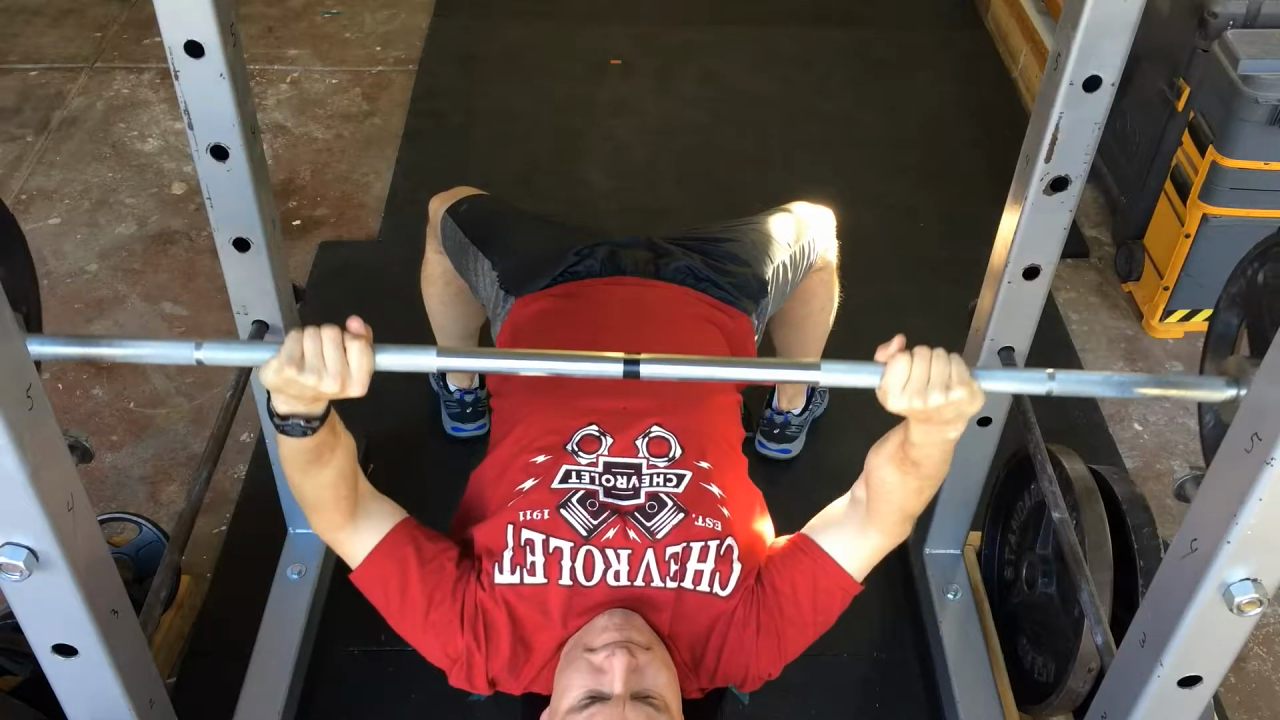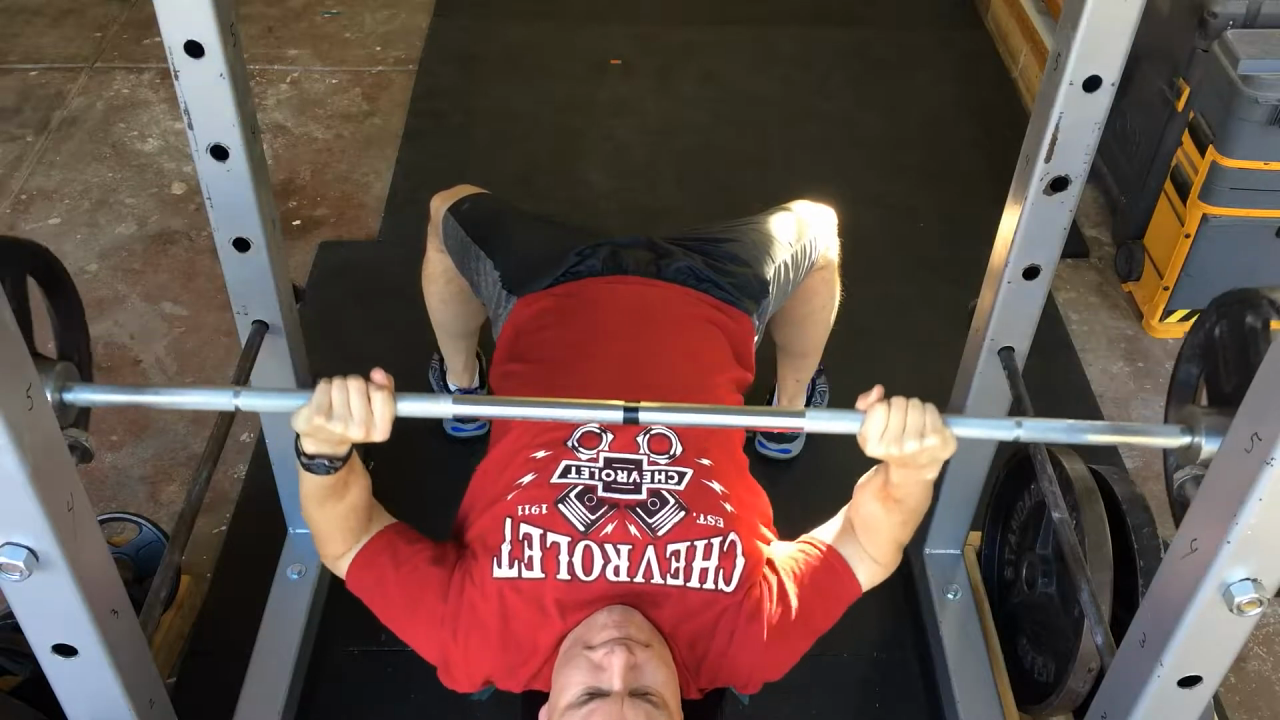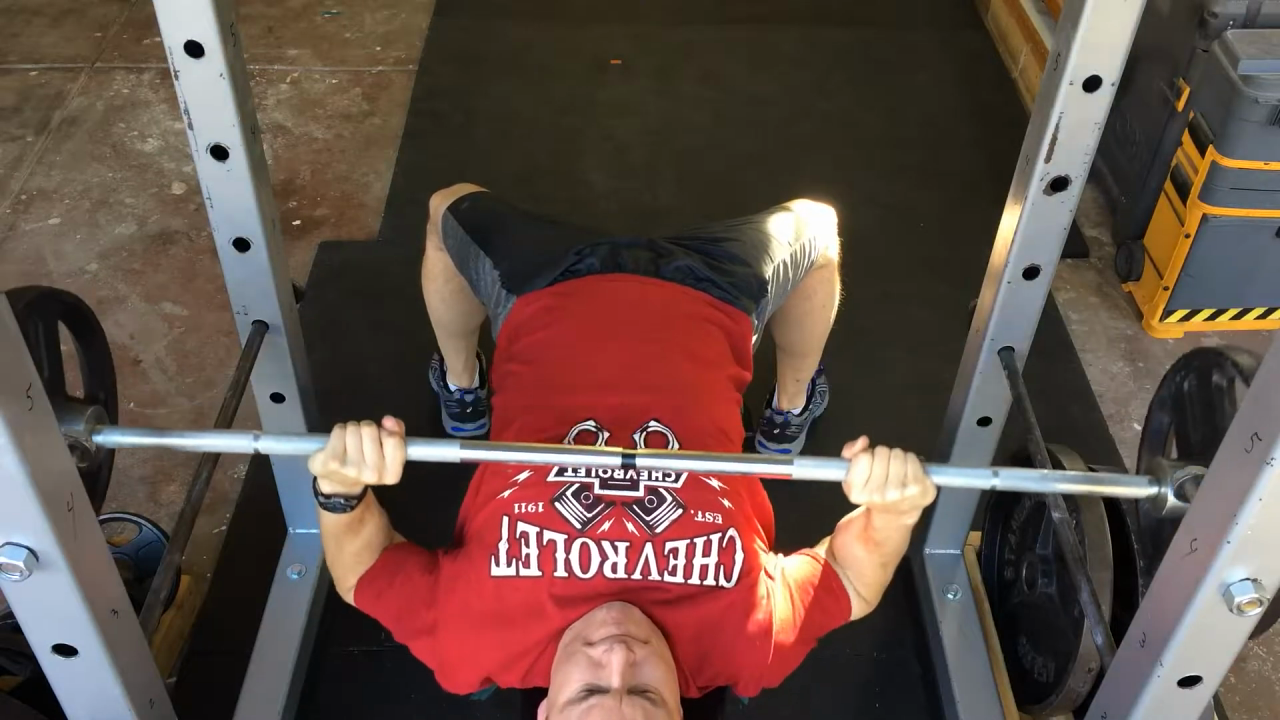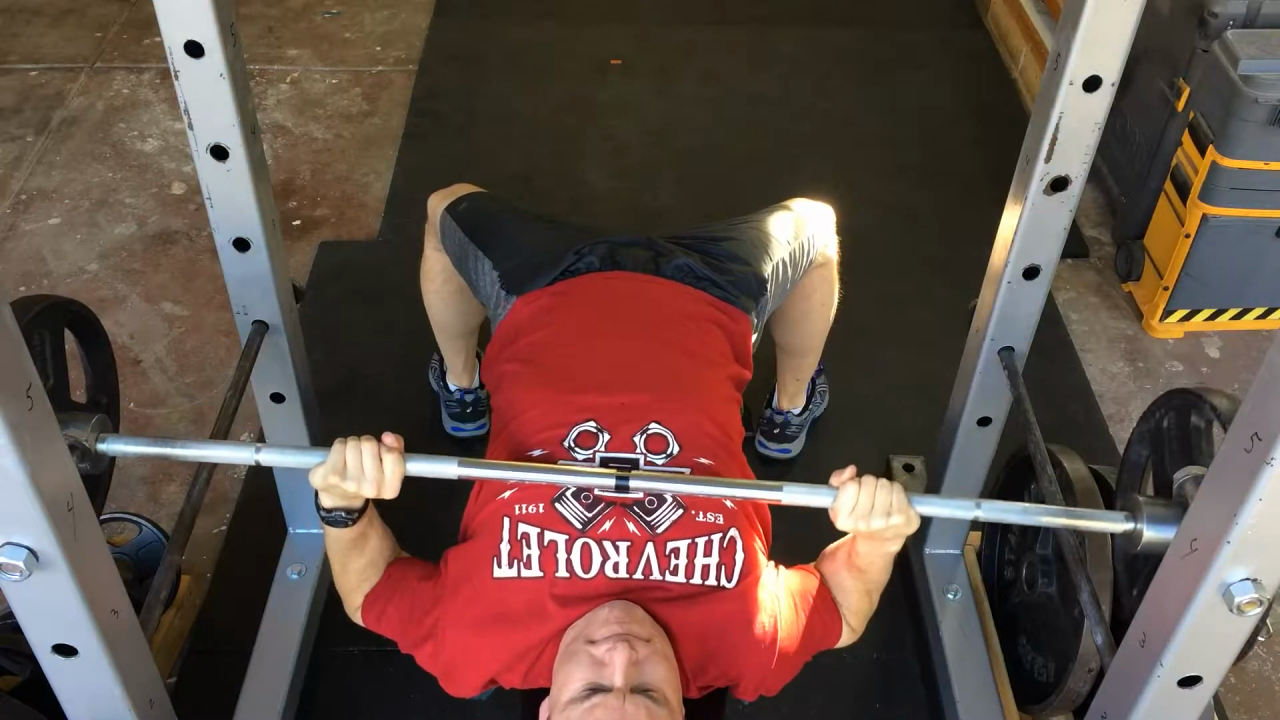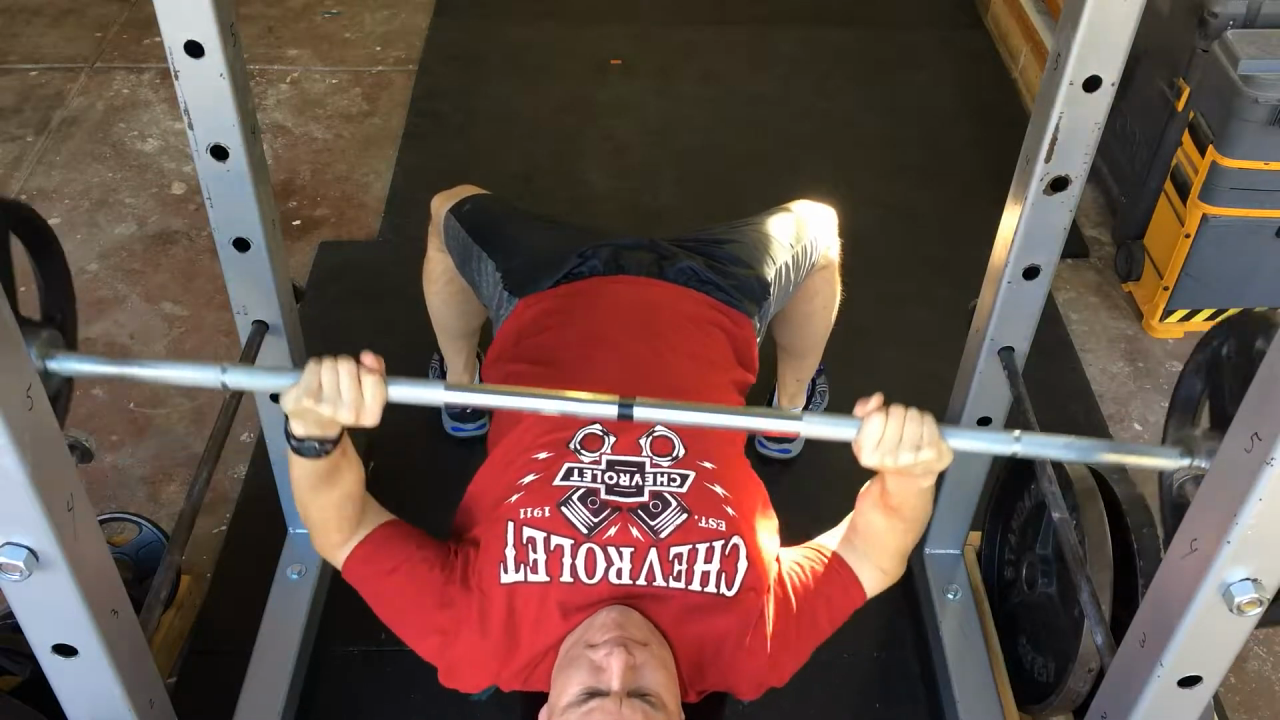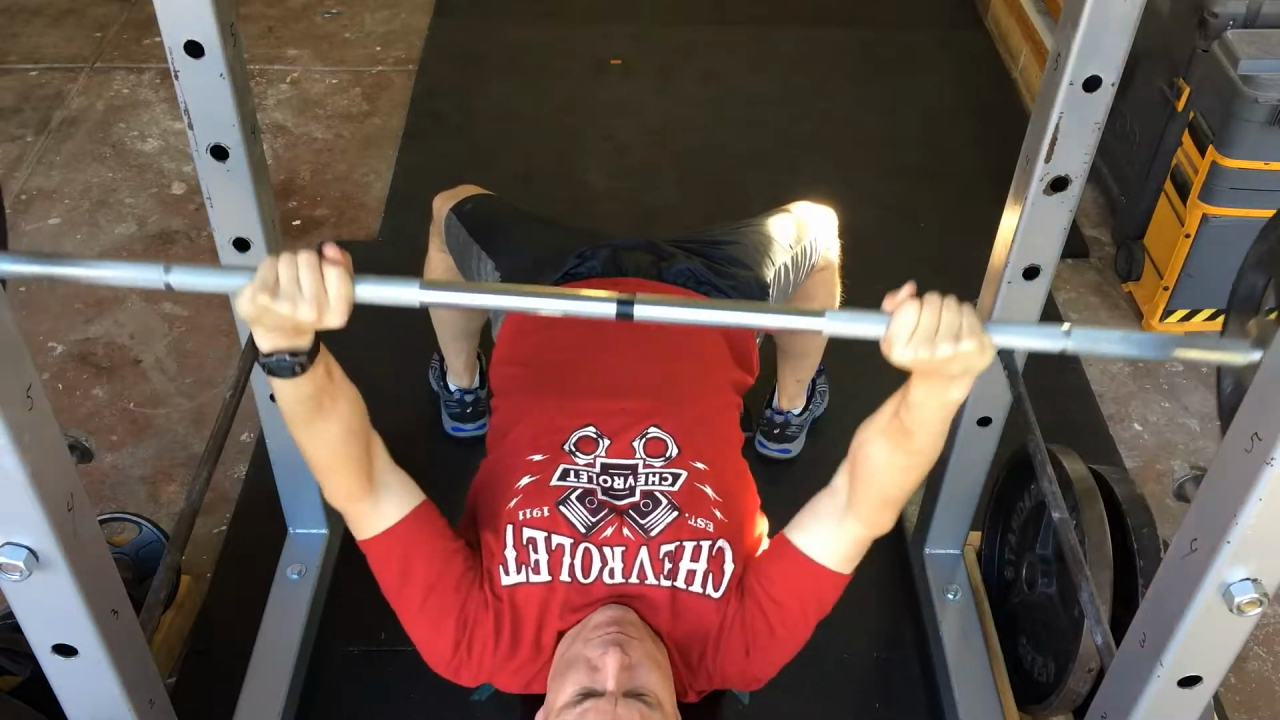
dt=0.4s
person 1, frame 1
left shoulder: (483, 642)
right shoulder: (741, 640)
left elbow: (345, 515)
right elbow: (877, 513)
left wrist: (300, 406)
right wrist: (936, 423)
left knee: (453, 211)
right knee: (811, 226)
person 1, frame 2
left shoulder: (477, 640)
right shoulder: (743, 640)
left elbow: (348, 543)
right elbow: (868, 548)
left wrist: (325, 451)
right wrist: (910, 465)
left knee: (454, 209)
right knee: (812, 226)
person 1, frame 3
left shoulder: (472, 638)
right shoulder: (743, 641)
left elbow: (362, 575)
right elbow: (855, 580)
left wrist: (341, 491)
right wrist: (891, 512)
left knee: (455, 208)
right knee: (811, 223)
person 1, frame 4
left shoulder: (474, 640)
right shoulder: (743, 645)
left elbow: (367, 595)
right elbow: (847, 606)
left wrist: (344, 504)
right wrist: (876, 537)
left knee: (451, 207)
right knee: (809, 222)
person 1, frame 5
left shoulder: (475, 642)
right shoulder: (745, 645)
left elbow: (343, 529)
right elbow: (873, 551)
left wrist: (314, 431)
right wrist: (912, 470)
left knee: (456, 208)
right knee: (811, 225)
person 1, frame 6
left shoulder: (478, 645)
right shoulder: (739, 648)
left elbow: (363, 487)
right elbow: (859, 507)
left wrist: (289, 344)
right wrist: (939, 377)
left knee: (456, 207)
right knee: (812, 224)
